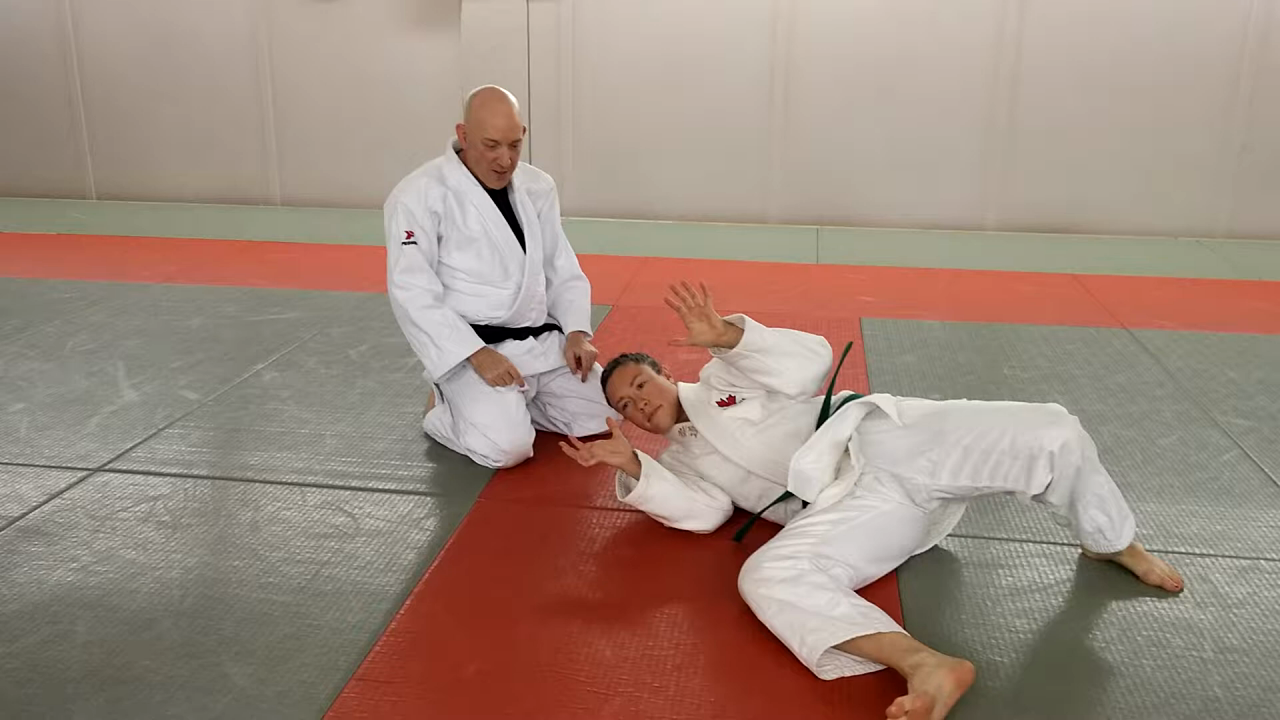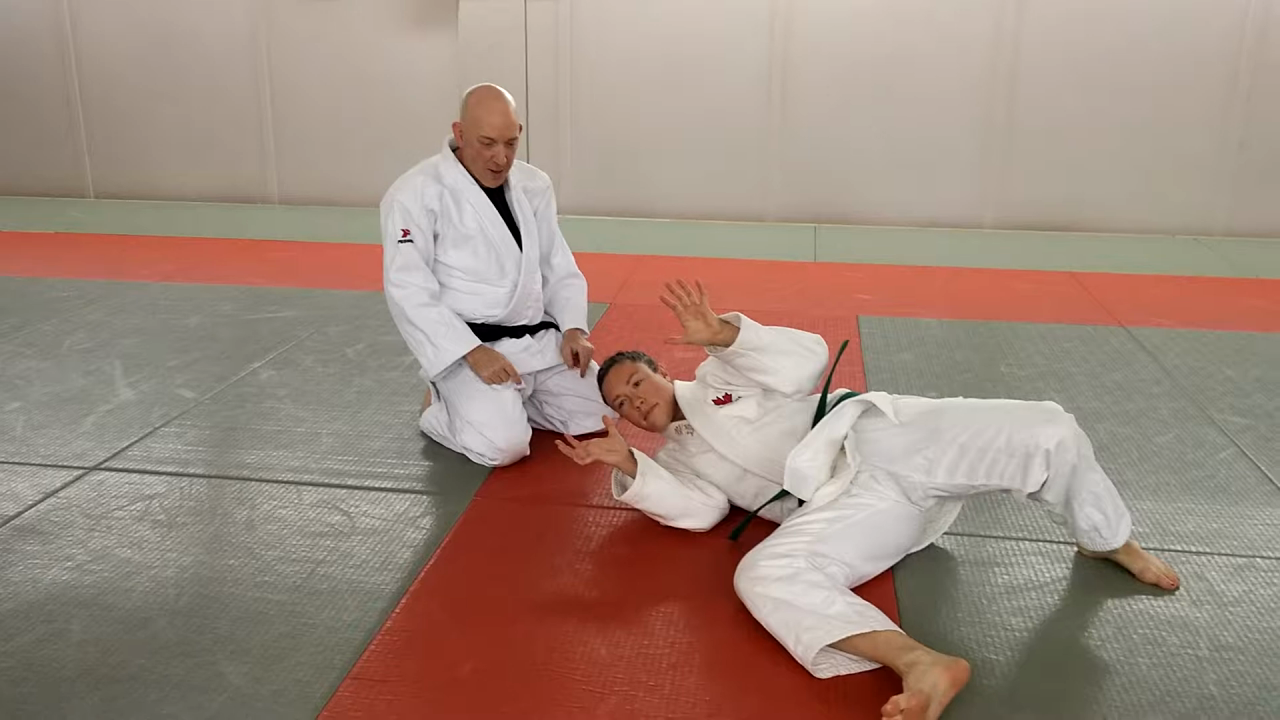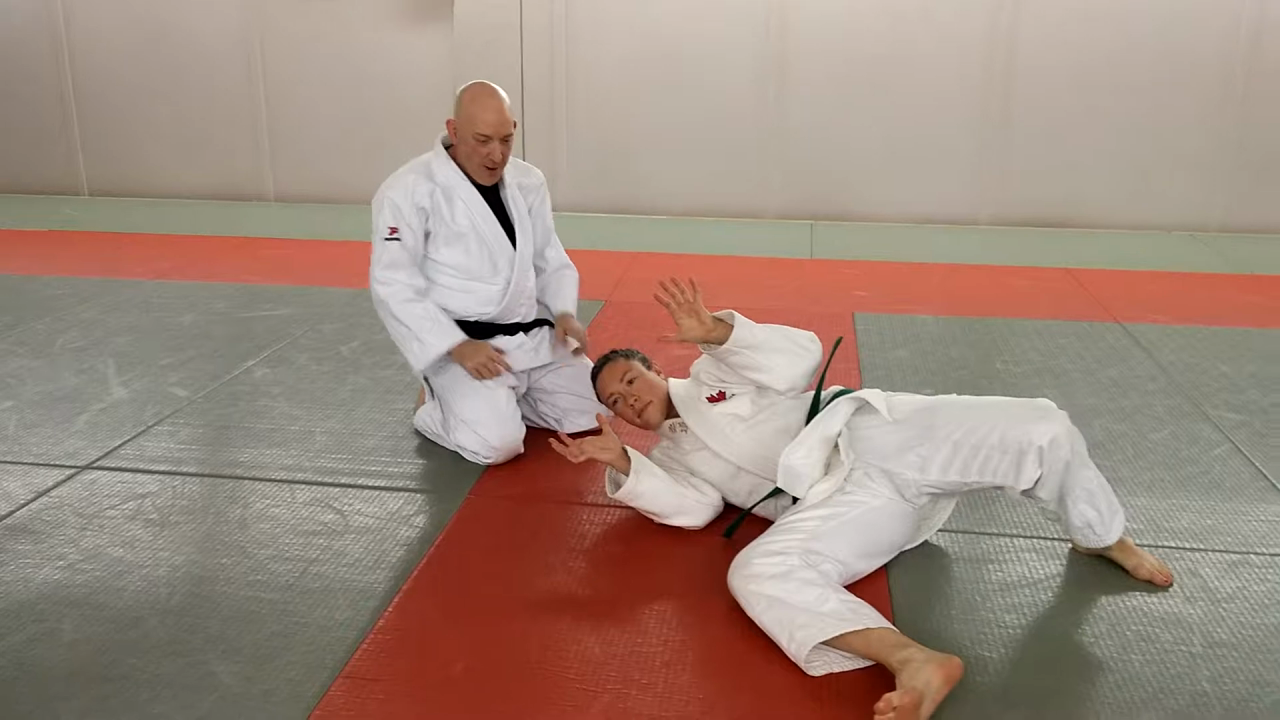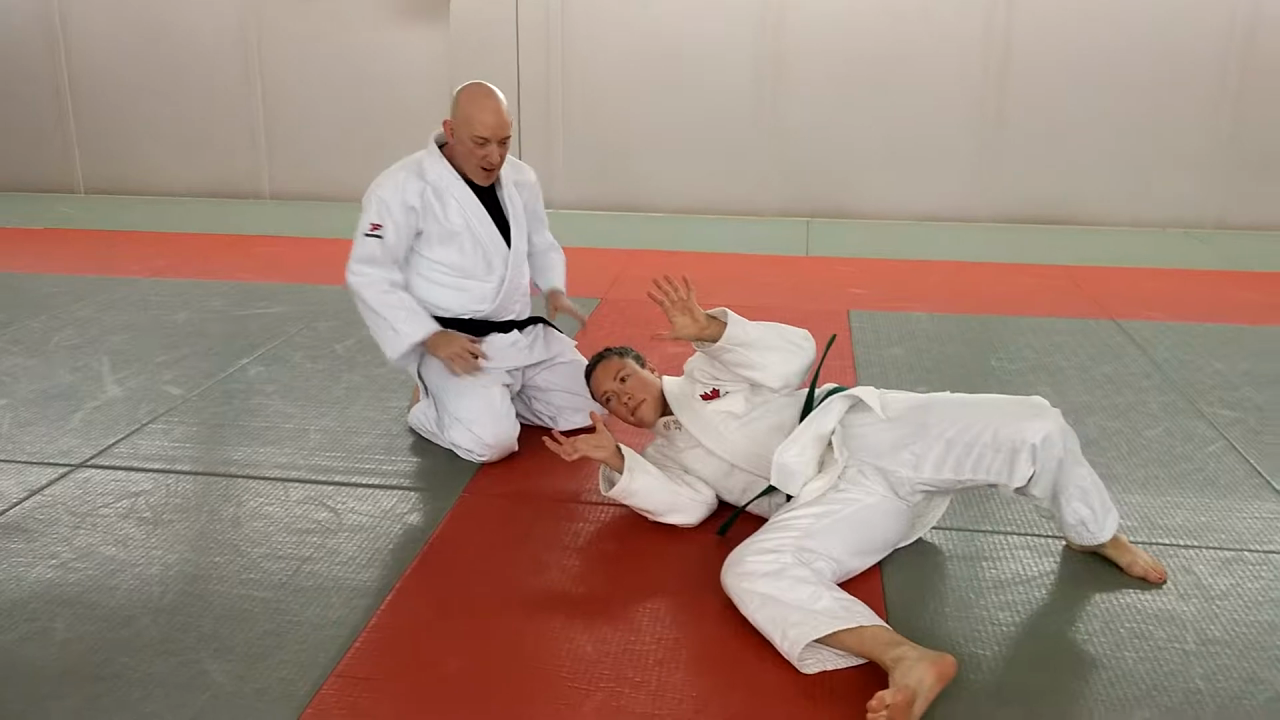
dt=0.1s
person 1, frame 1
left shoulder: (722, 376)
right shoulder: (680, 460)
left elbow: (809, 360)
right elbow: (700, 510)
left wrist: (727, 335)
right wrist: (631, 468)
left hip: (886, 438)
right hip: (845, 501)
left knee: (1049, 432)
right knee: (767, 580)
left ankle: (1113, 545)
right ankle: (928, 667)
person 1, frame 2
left shoulder: (717, 376)
right shoulder: (676, 458)
left elbow: (805, 359)
right elbow: (696, 509)
left wrist: (723, 333)
right wrist: (627, 465)
left hip: (882, 435)
right hip: (841, 499)
left knee: (1044, 430)
right knee: (763, 577)
left ankle: (1109, 543)
right ankle: (924, 665)
person 1, frame 3
left shoulder: (713, 370)
right shoulder: (672, 453)
left elbow: (799, 356)
right elbow: (692, 506)
left wrist: (717, 331)
right wrist: (621, 463)
left hip: (877, 433)
right hip: (837, 497)
left knee: (1039, 428)
right knee: (757, 575)
left ankle: (1105, 540)
right ankle: (916, 662)
person 1, frame 4
left shoulder: (705, 370)
right shoulder: (665, 452)
left elbow: (792, 354)
right elbow: (685, 504)
left wrist: (710, 329)
right wrist: (614, 461)
left hip: (870, 429)
right hip: (830, 495)
left knee: (1032, 426)
right knee: (749, 572)
left ankle: (1098, 536)
right ankle: (908, 660)
person 2, frame 1
left shoulder: (537, 187)
right shoulder: (419, 195)
left elbow: (562, 270)
right elbow: (413, 294)
left wrist: (576, 332)
right wrist: (476, 354)
left hip: (542, 342)
right hip: (471, 351)
left knee: (603, 418)
right knee: (506, 447)
left ankle: (510, 401)
right ankle: (443, 408)
person 2, frame 2
left shoulder: (533, 185)
right shoulder: (415, 193)
left elbow: (558, 267)
right elbow: (409, 292)
left wrist: (573, 329)
right wrist: (472, 352)
left hip: (538, 340)
right hip: (468, 349)
left knee: (600, 416)
right knee: (502, 444)
left ankle: (507, 400)
right ankle: (440, 407)
person 2, frame 3
left shoulder: (527, 181)
right shoulder: (409, 190)
left elbow: (550, 256)
right elbow: (392, 283)
left wrist: (565, 314)
right wrist: (457, 346)
left hip: (531, 337)
right hip: (463, 347)
left knee: (596, 414)
right knee: (497, 443)
left ankle: (509, 396)
right ankle: (435, 403)
person 2, frame 4
left shoulder: (519, 179)
right shoulder: (400, 188)
right elbow: (368, 276)
left wrist: (554, 290)
right wrist: (429, 338)
left hip: (525, 334)
right hip: (452, 344)
left knee: (589, 411)
right knee: (490, 441)
left ankle: (500, 394)
right ankle: (427, 402)
